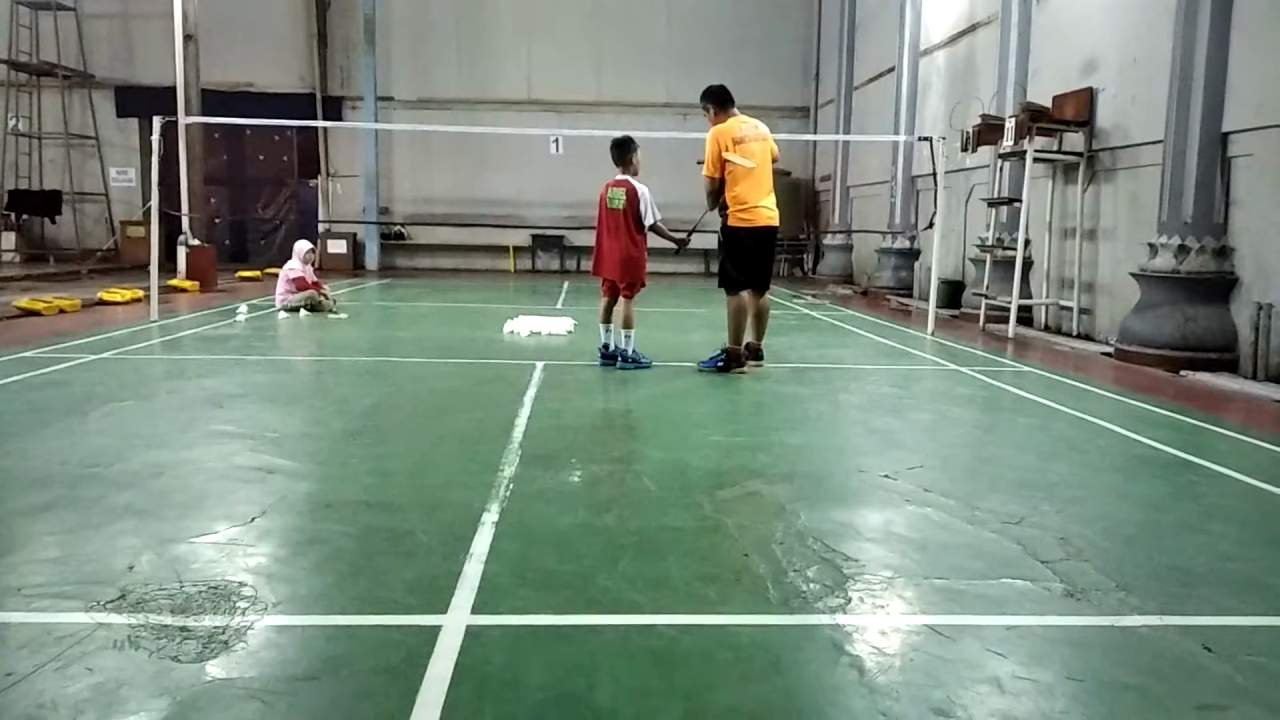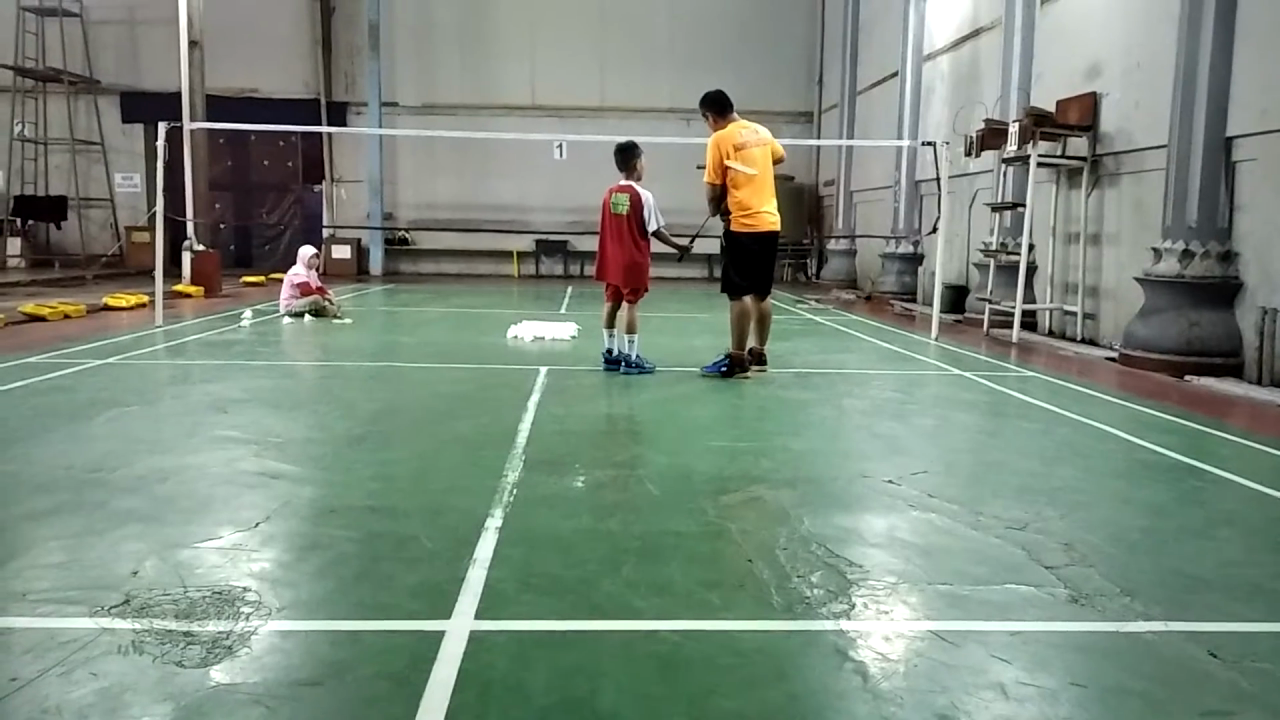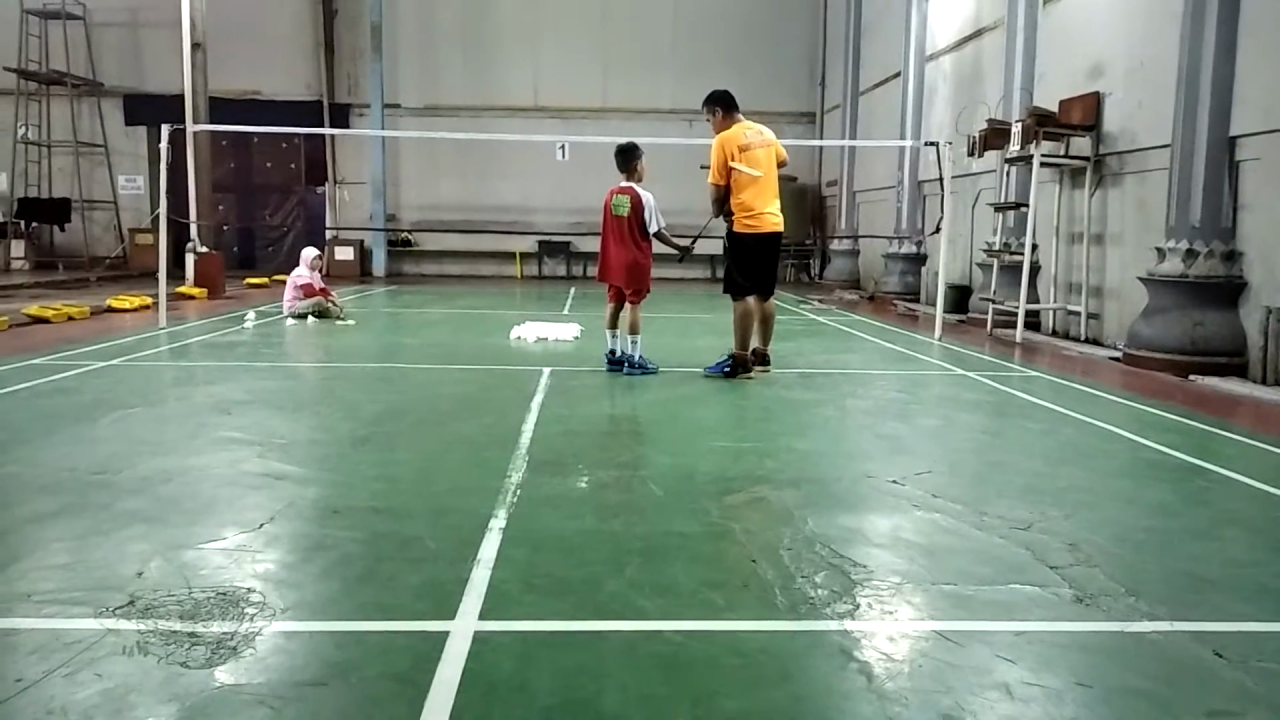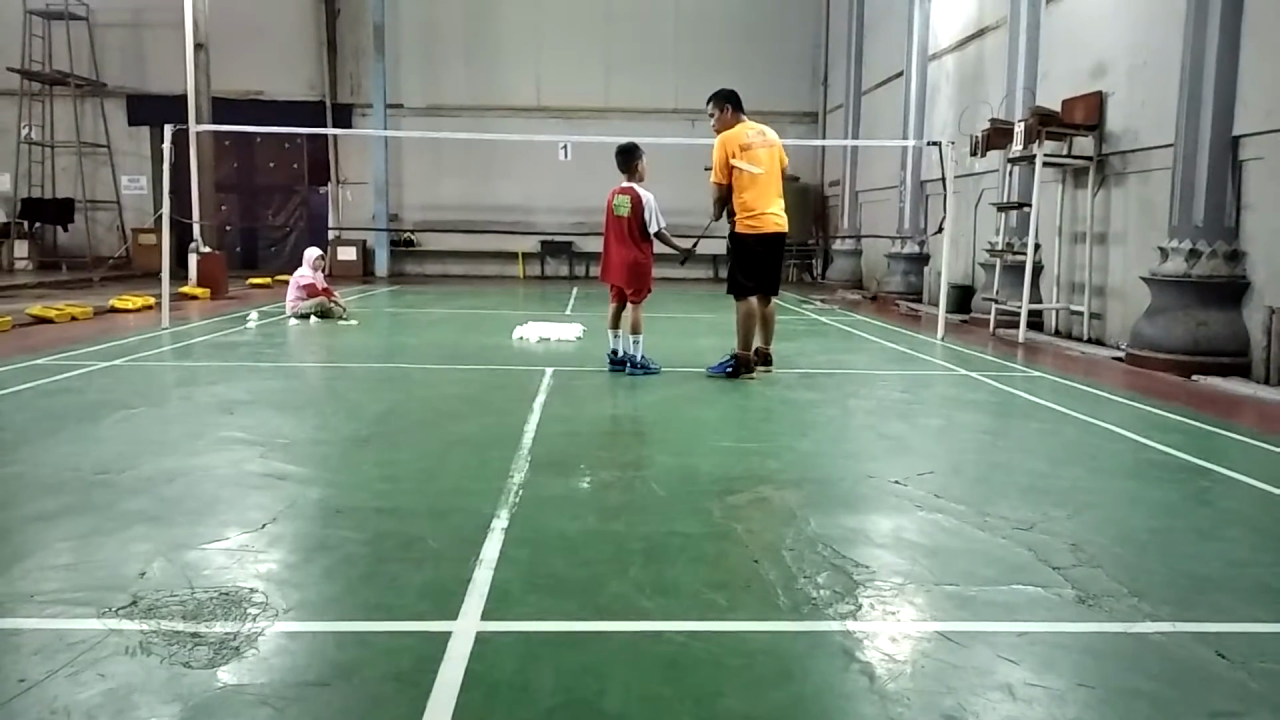
dt=0.4s
person 1, frame 1
left shoulder: (719, 133)
right shoulder: (760, 127)
left elbow: (712, 183)
right elbow: (774, 157)
left wrist: (713, 204)
left hip: (741, 220)
right hip: (768, 218)
left knee: (736, 288)
right knee: (759, 288)
left ankle: (734, 354)
right ankle: (755, 349)
person 1, frame 2
left shoulder: (720, 139)
right shoulder: (761, 131)
left elbow: (713, 190)
right elbow: (780, 156)
left wrist: (715, 209)
left hip: (743, 225)
right hip: (770, 222)
left knee: (739, 293)
right knee: (761, 293)
left ankle: (738, 360)
right ankle: (758, 354)
person 1, frame 3
left shoulder: (724, 140)
right shoulder: (766, 133)
left elbow: (718, 191)
right elbow: (783, 161)
left wrist: (718, 211)
left hip: (746, 226)
right hip: (773, 224)
left knee: (743, 294)
right knee: (764, 293)
left ankle: (741, 360)
right ankle: (762, 354)
person 1, frame 4
left shoulder: (727, 139)
right shoulder: (770, 134)
left elbow: (720, 190)
right elbow: (783, 169)
left wrist: (717, 213)
left hip: (749, 227)
right hip: (777, 224)
left knee: (746, 294)
right knee: (765, 294)
left ankle: (743, 360)
right ankle: (764, 354)
person 2, frame 1
left shoulder: (606, 188)
right shoulder: (639, 190)
left elbow: (606, 223)
right elbow: (652, 224)
right wrist: (675, 240)
left hip: (609, 254)
right hip: (630, 255)
left knee: (608, 298)
right knee: (627, 300)
left ankle: (608, 349)
right ankle: (627, 354)
person 2, frame 2
left shoulder: (610, 193)
right shoulder: (643, 196)
left elbow: (607, 228)
right elbow: (655, 230)
right wrist: (678, 246)
left hip: (612, 260)
right hip: (634, 260)
left knee: (611, 303)
right knee: (630, 305)
left ankle: (611, 353)
right ankle: (631, 358)
person 2, frame 3
left shoulder: (611, 195)
right shoulder: (643, 197)
left elbow: (609, 230)
right elbow: (656, 231)
right wrist: (679, 247)
left hip: (614, 261)
right hip: (636, 261)
left knee: (614, 304)
right knee: (634, 306)
left ankle: (614, 354)
right ankle: (634, 359)
person 2, frame 4
left shoulder: (613, 195)
right shoulder: (644, 197)
left elbow: (614, 229)
right elbow: (657, 231)
right wrist: (680, 249)
left hip: (616, 260)
right hip: (637, 261)
left knee: (616, 304)
right knee: (635, 306)
left ankle: (616, 354)
right ankle: (636, 359)
